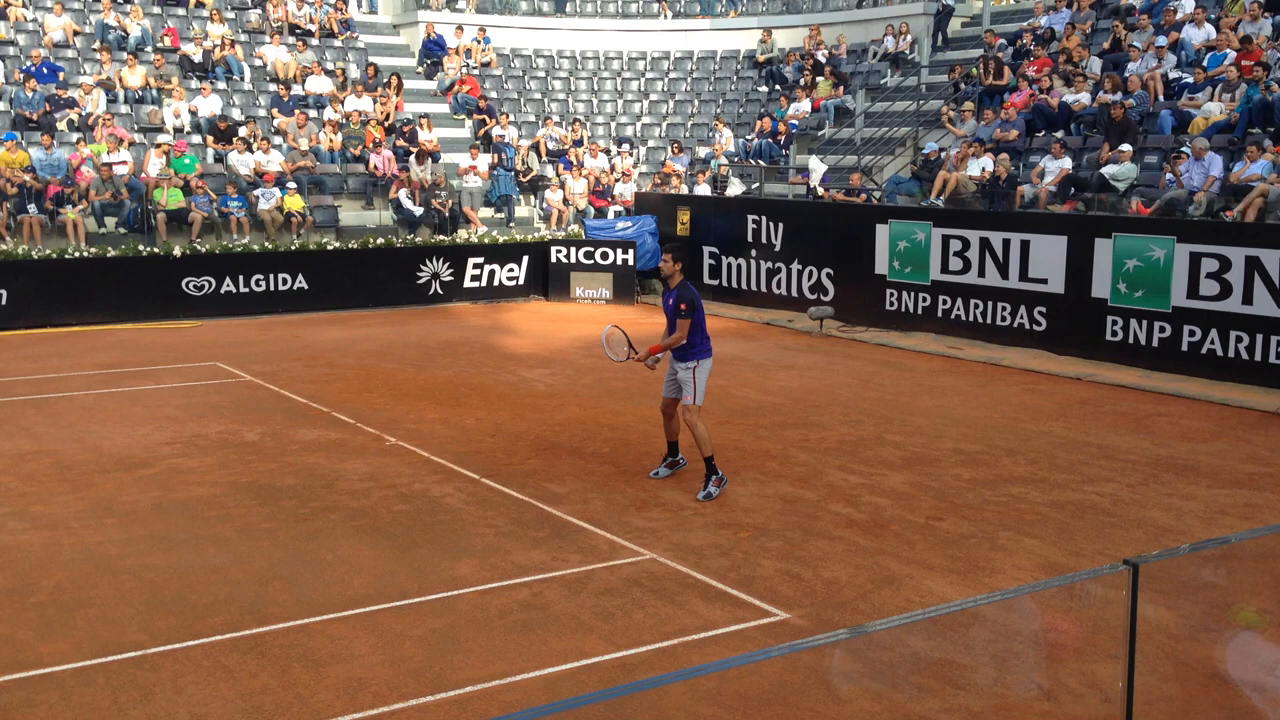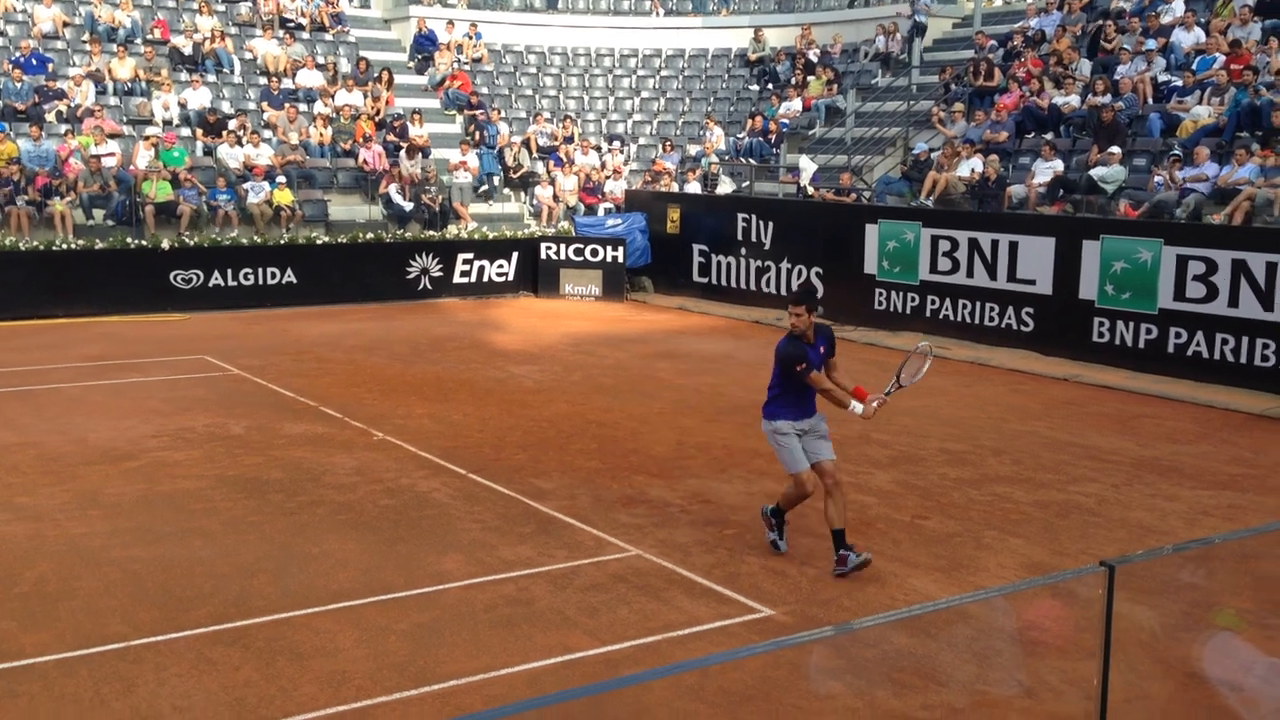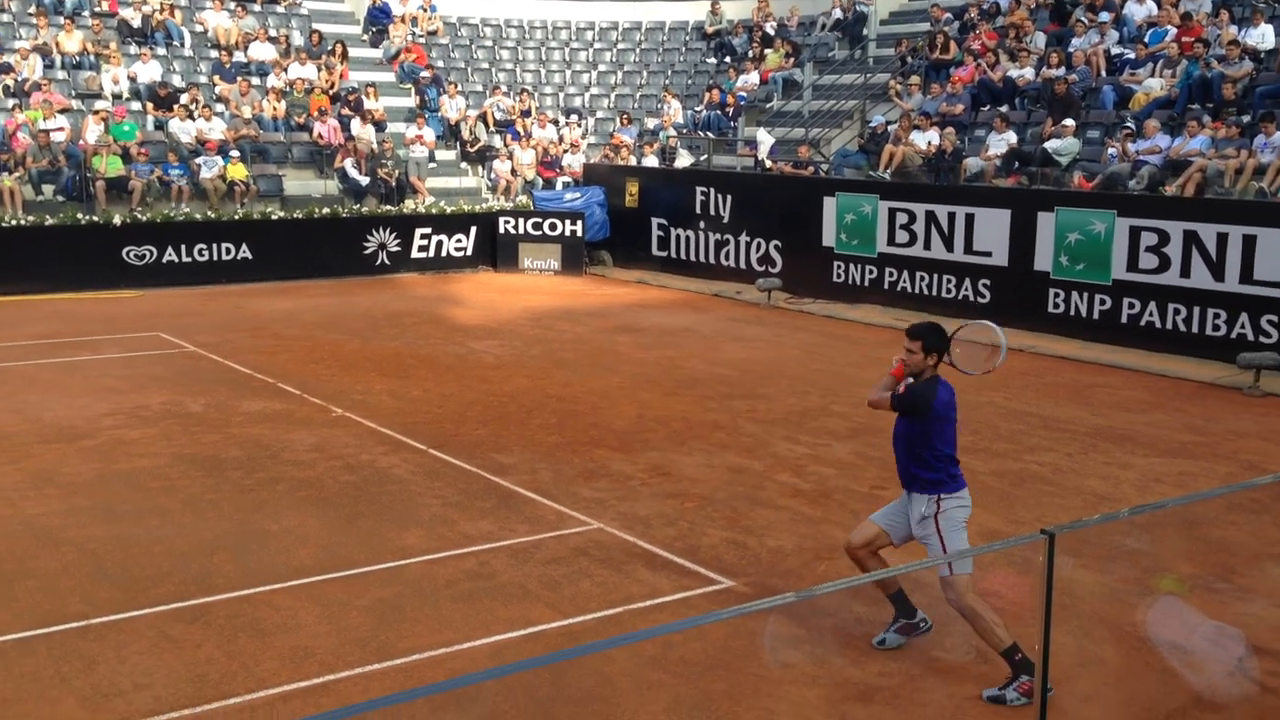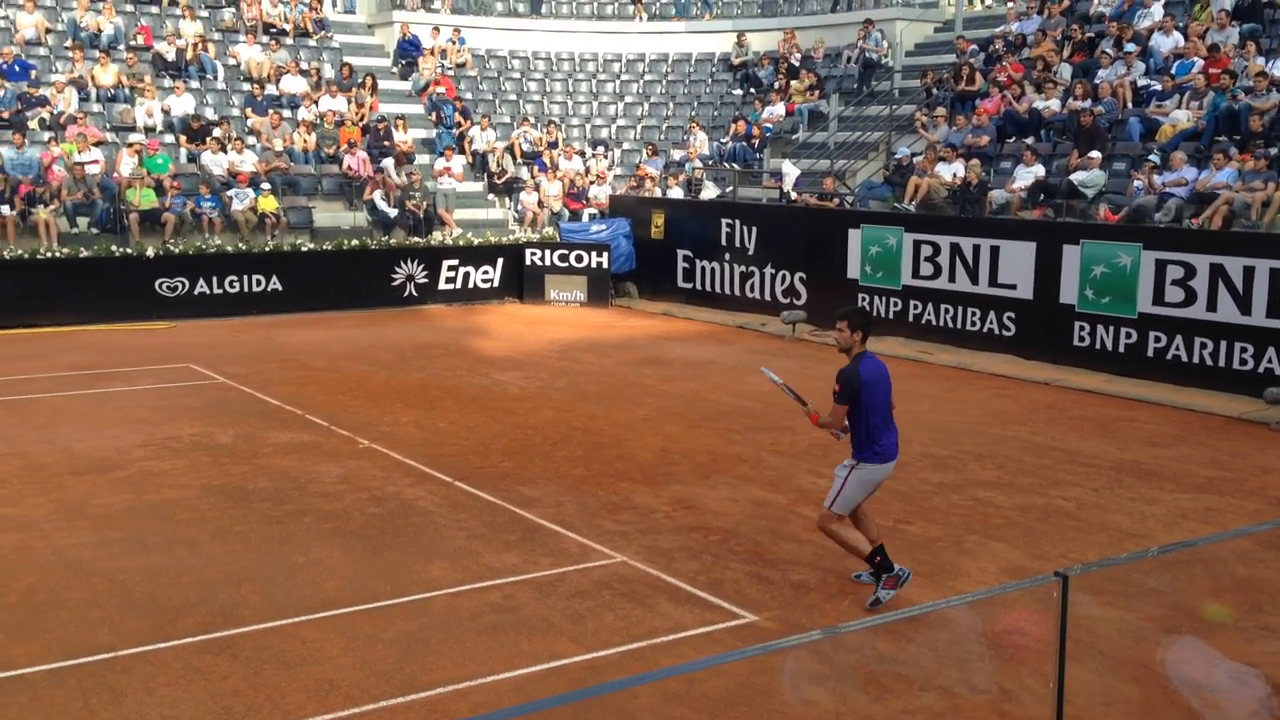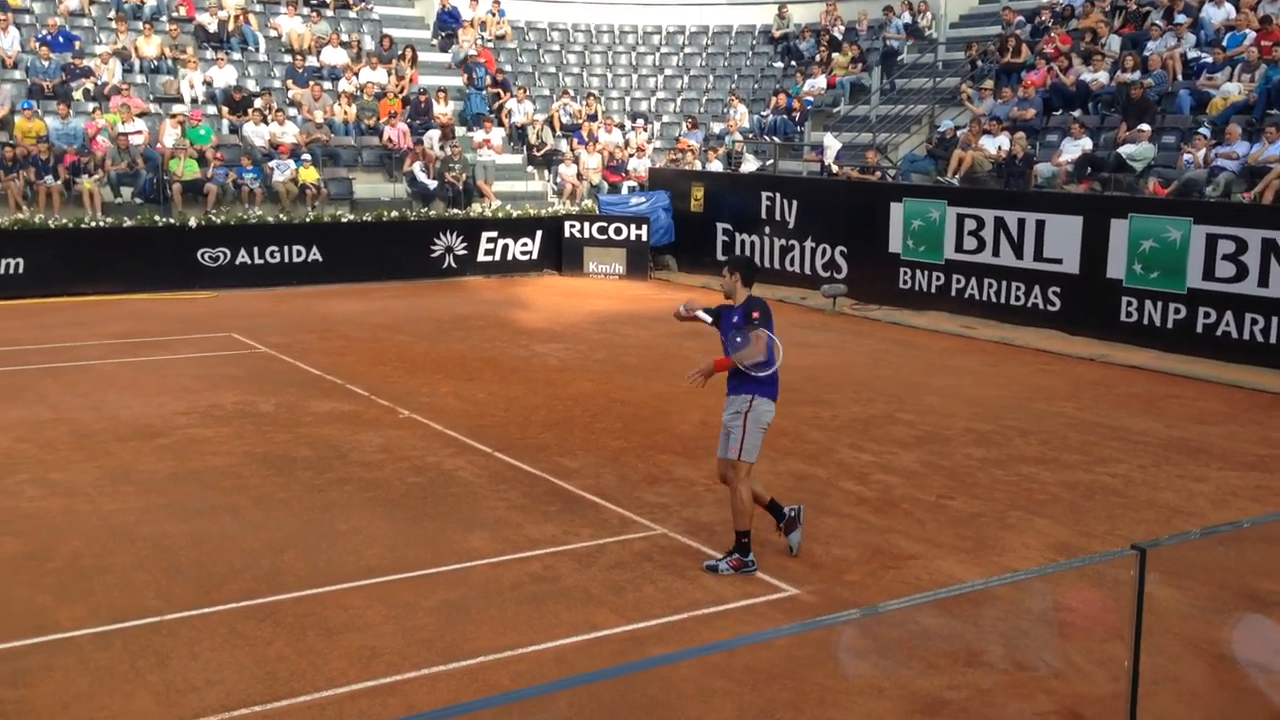
dt=1s
person 1, frame 1
left shoulder: (685, 295)
right shoulder: (667, 292)
left elbow: (681, 336)
left wrist: (650, 351)
right wrist: (656, 354)
left hip: (696, 361)
right hip: (677, 360)
left knee: (690, 415)
right knee: (667, 407)
left ankle: (714, 475)
right ankle: (674, 458)
person 1, frame 2
left shoulder: (825, 334)
right shoulder: (788, 349)
left elbow: (833, 373)
right elbow: (824, 388)
left wrist: (864, 394)
right wrist: (858, 408)
left hip: (810, 419)
right hip: (780, 422)
left knee: (832, 479)
right knee: (805, 486)
left ankle: (842, 552)
right ankle: (774, 514)
person 1, frame 3
left shoulder: (922, 394)
right shoulder: (932, 389)
left elbow: (875, 398)
left wrist: (897, 371)
left hip: (941, 502)
right hip: (916, 496)
left knee: (959, 595)
right knee: (857, 545)
left ankle: (1023, 673)
right ankle: (909, 618)
person 1, frame 4
left shoulder: (849, 375)
right shoulder: (876, 364)
left elbow: (835, 421)
left wrist: (815, 419)
right wrist: (851, 421)
left hip: (869, 461)
right hip: (887, 454)
left knee: (829, 522)
right knee: (852, 506)
left ankle: (889, 571)
right ankle: (882, 567)
person 1, frame 5
left shoulder: (757, 308)
right shoulder: (724, 312)
left elbow: (756, 353)
right elbow: (681, 316)
left wrist: (714, 366)
right wrist: (686, 309)
left hip: (755, 401)
right hip: (735, 401)
left knee: (737, 476)
right knee: (727, 474)
left ankle: (743, 554)
right ankle: (785, 515)
